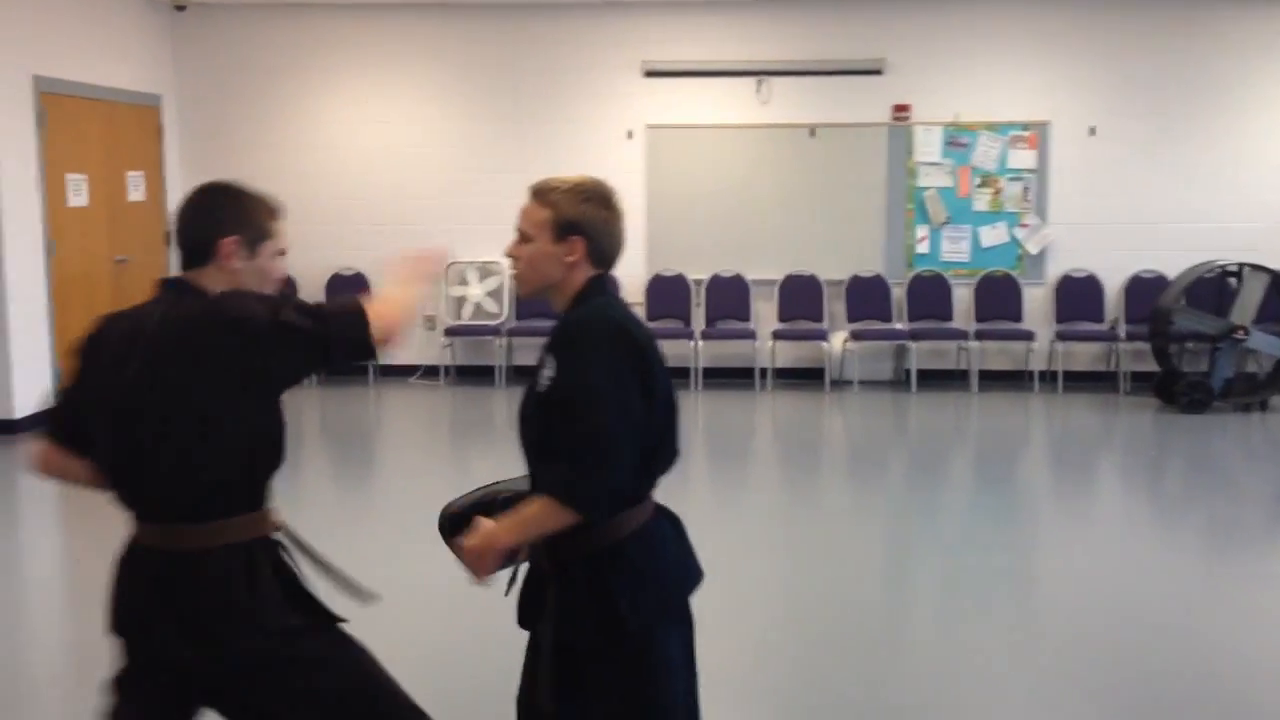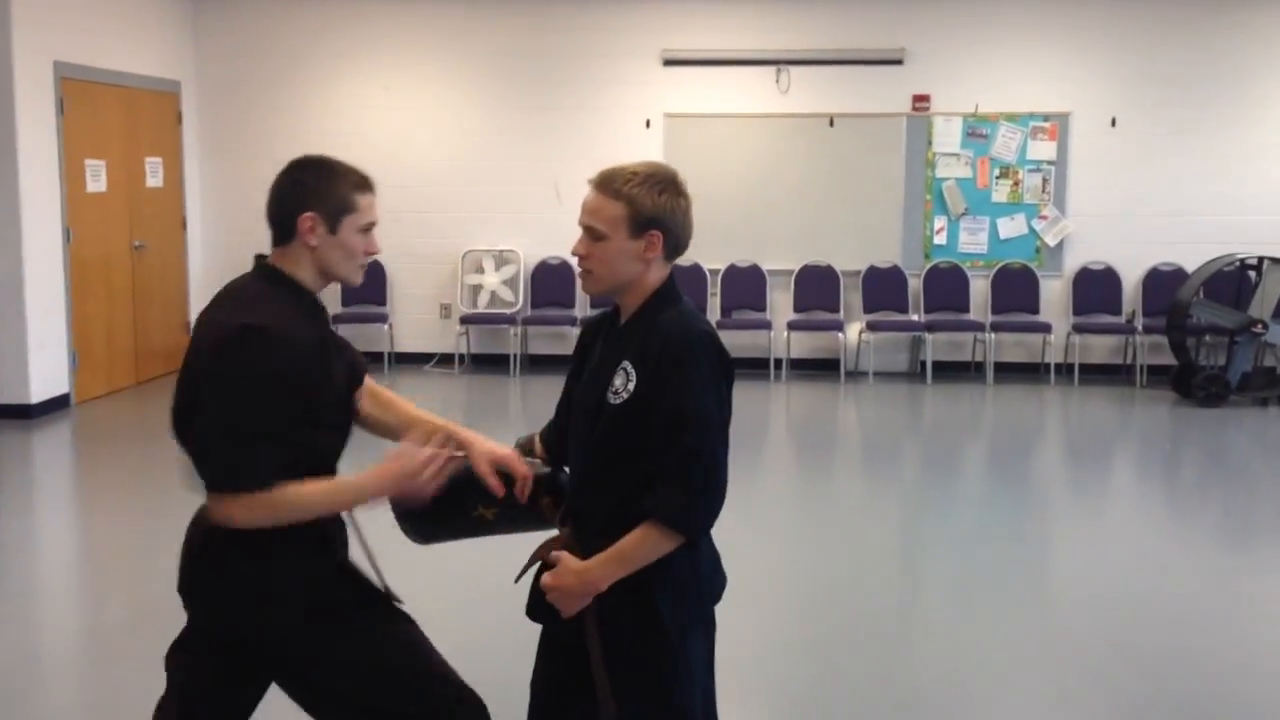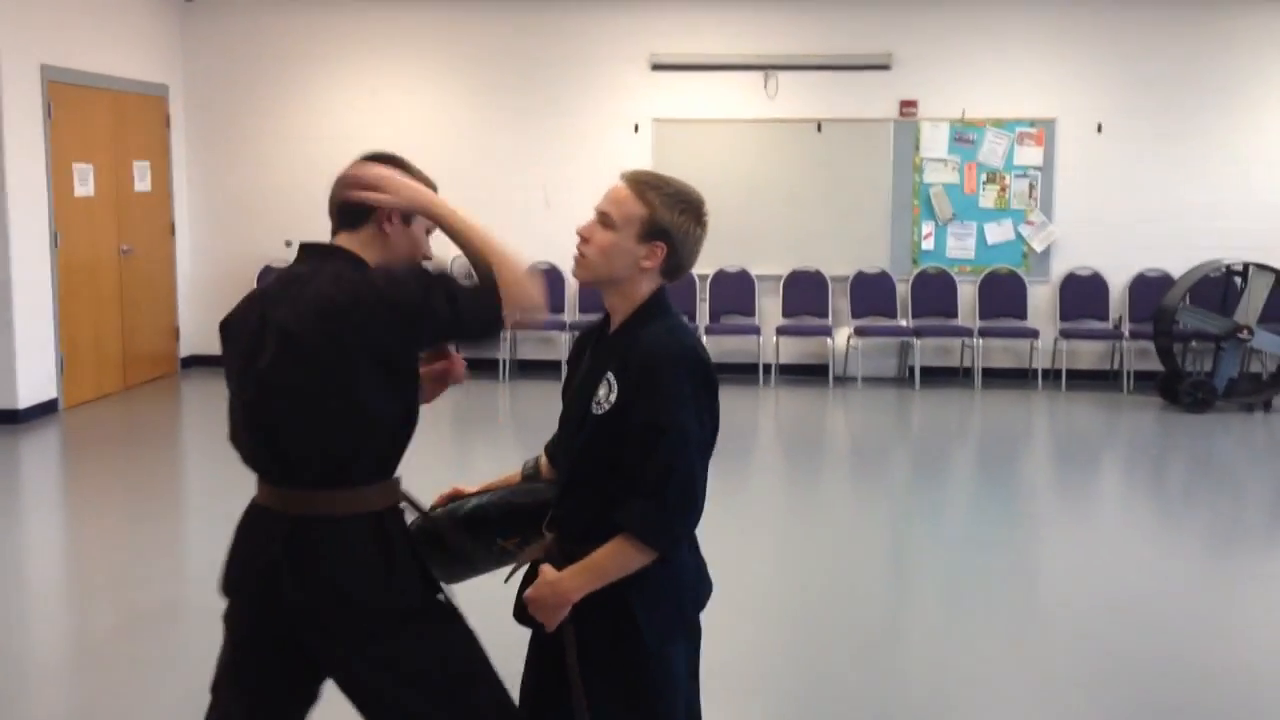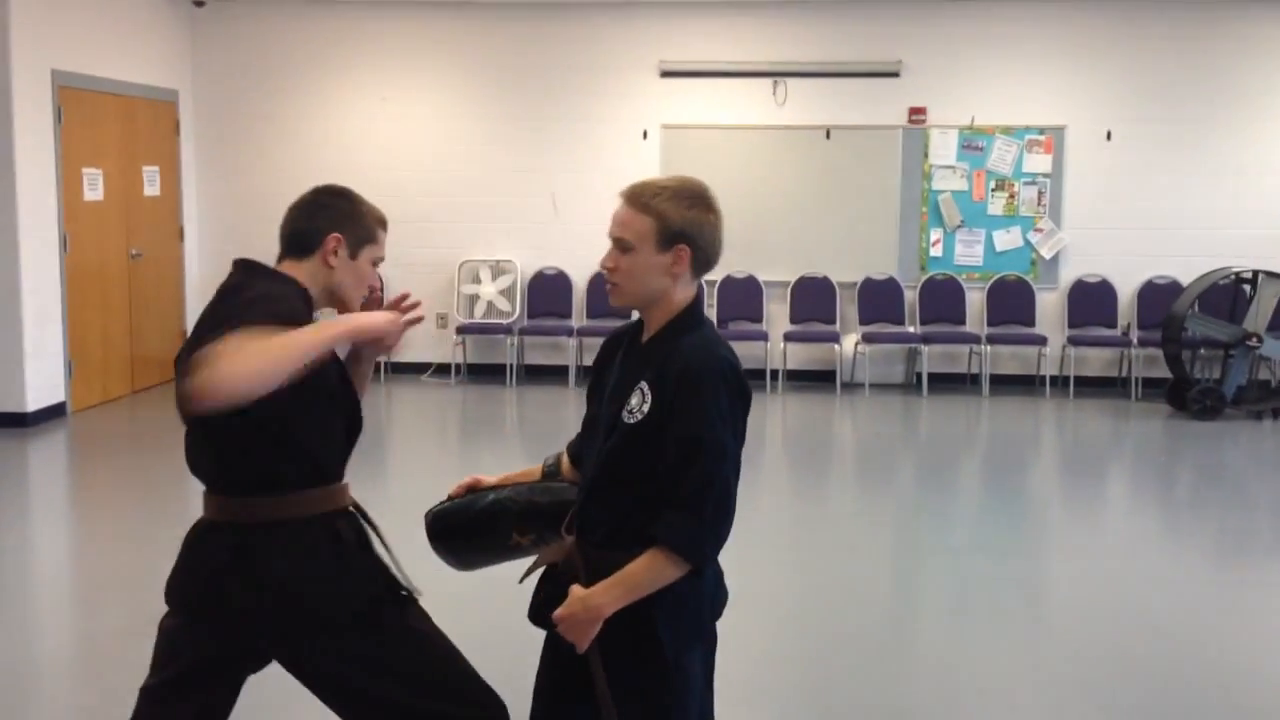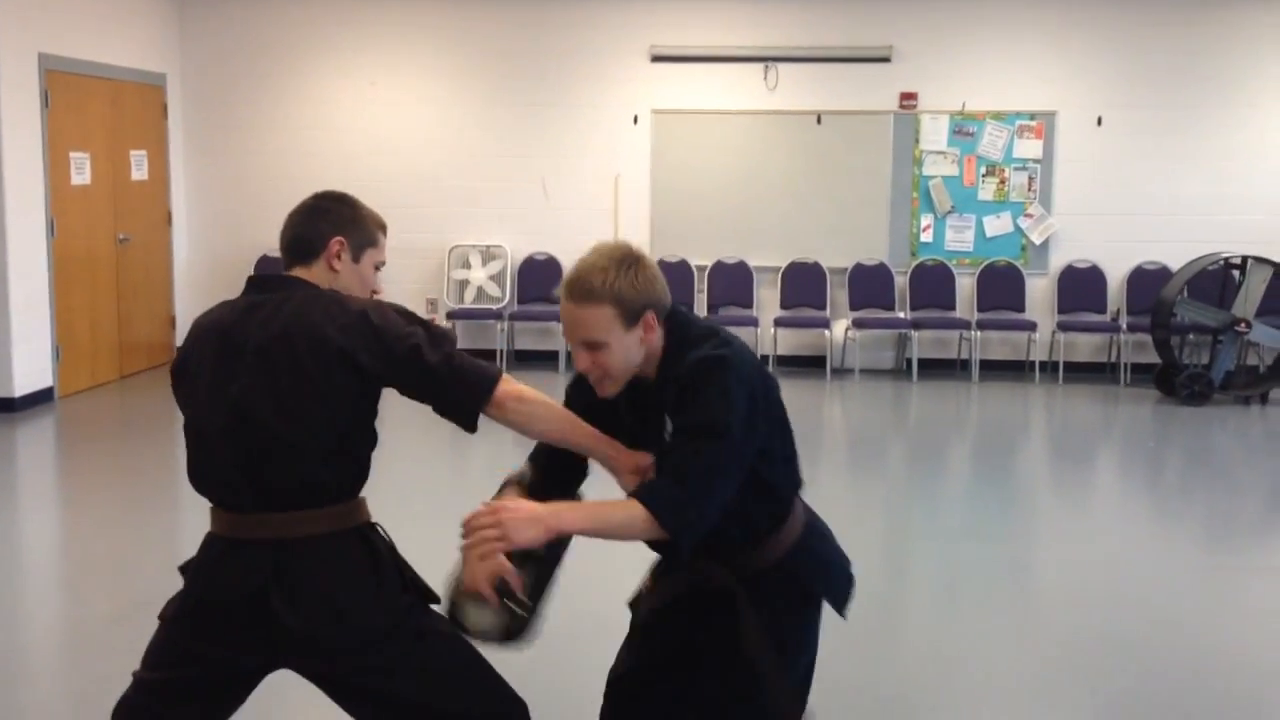
dt=0.5s
person 1, frame 1
left shoulder: (117, 336)
right shoulder: (238, 322)
left elbow: (54, 457)
right elbow: (374, 326)
right wrist: (414, 276)
left hip: (151, 581)
right hip: (220, 590)
person 1, frame 2
left shoulder: (292, 308)
right shoulder: (262, 337)
left elbow: (360, 396)
right elbow: (243, 503)
left wrist: (465, 439)
right wrist: (384, 481)
left hip: (234, 566)
right hip: (279, 569)
person 1, frame 3
left shoulder: (258, 306)
right shoulder: (384, 296)
right elbow: (519, 293)
left wrist: (412, 386)
right wrist: (433, 206)
left hip: (267, 549)
right hip: (354, 562)
person 1, frame 4
left shoulder: (260, 299)
right shoulder: (261, 298)
right elbow: (216, 382)
left wrist: (364, 349)
right wrist: (340, 329)
left hip: (223, 556)
right hip: (310, 566)
person 1, frame 5
left shoulder: (207, 333)
right shoulder: (359, 327)
right elbow: (502, 397)
right wrist: (615, 454)
left hip: (230, 574)
right hip: (335, 580)
person 2, frame 1
left shoulder: (599, 334)
right shoulder: (583, 328)
left elbow: (590, 476)
left wrist: (500, 536)
right wrist: (510, 510)
left hip: (624, 580)
right hip: (579, 574)
person 2, frame 2
left shoulder: (683, 348)
right shoulder: (602, 333)
left elbow: (691, 499)
left wrist: (595, 574)
left hip: (654, 590)
right hip: (587, 571)
person 2, frame 3
left shoulder: (669, 357)
right shoulder: (598, 341)
left elbow: (666, 515)
left wrist: (572, 584)
right wrist: (491, 489)
left hip: (639, 598)
right hip: (574, 585)
person 2, frame 4
left shoulder: (705, 369)
right shoulder: (623, 346)
left elbow: (698, 529)
left wrist: (603, 601)
right wrist: (506, 483)
left hip: (653, 606)
right hip: (590, 587)
person 2, frame 5
left shoulder: (717, 372)
right shoulder: (607, 376)
left elbow: (681, 508)
right elbow: (553, 467)
left wrist: (552, 519)
right wrist: (507, 513)
left hip: (773, 581)
right hip: (695, 570)
